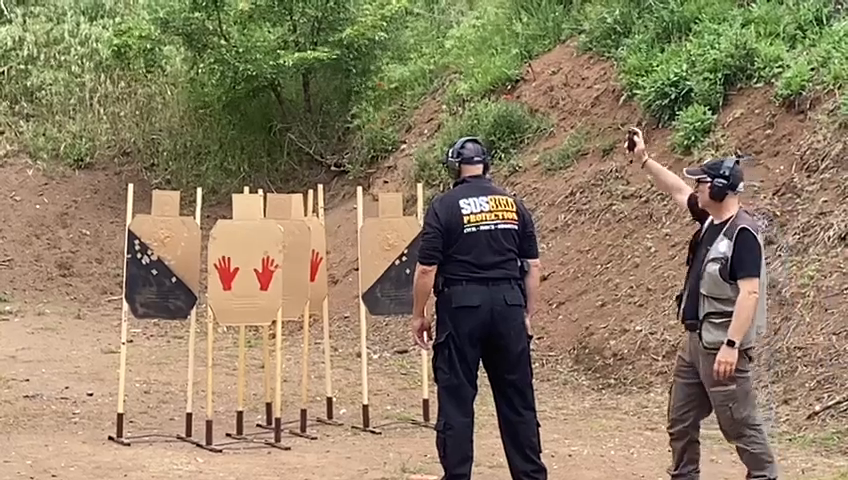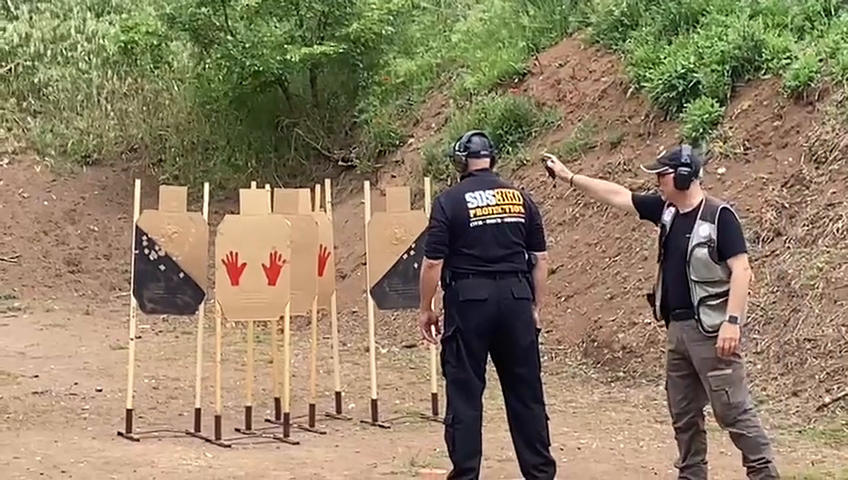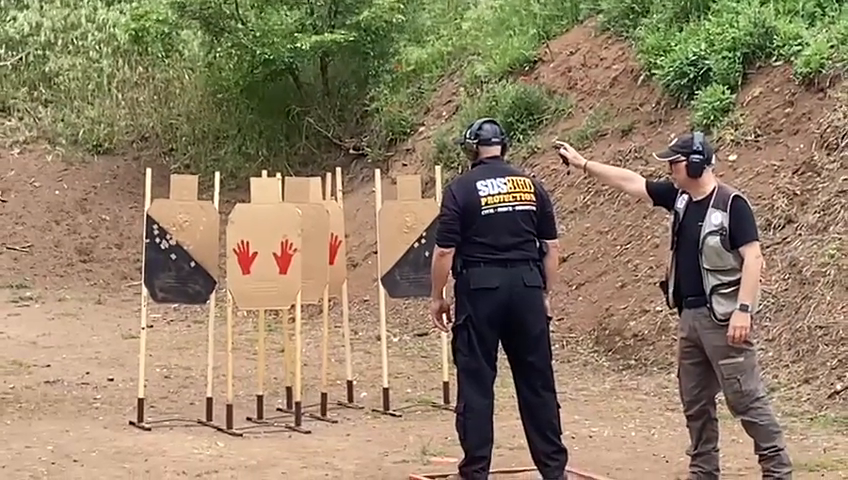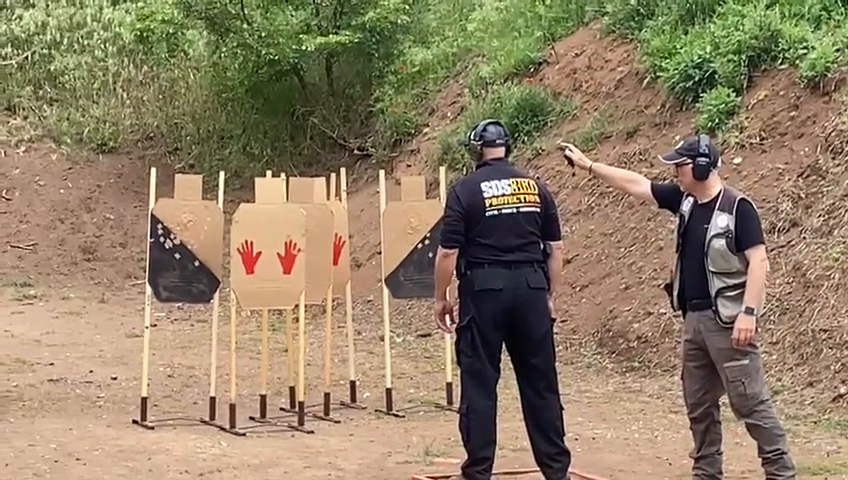
dt=1s
person 1, frame 1
left shoulder: (444, 205)
right shoulder: (514, 204)
left elbow: (426, 268)
right elbow: (532, 266)
left wrist: (419, 315)
right wrist: (527, 313)
left hip: (461, 306)
right hip: (507, 305)
left knee: (456, 398)
right knee: (517, 398)
person 1, frame 2
left shoulder: (449, 200)
right shoulder: (521, 198)
left elbow: (433, 263)
right elbow: (540, 258)
left wrist: (426, 308)
right wrist: (535, 306)
left hip: (469, 299)
right hip: (515, 298)
left knee: (464, 392)
right knee: (526, 391)
person 1, frame 3
left shoulder: (461, 188)
right shoulder: (532, 185)
left elbow: (444, 250)
right elbow: (551, 246)
left wrist: (437, 296)
right wrist: (545, 292)
left hip: (480, 288)
right hip: (526, 286)
left knee: (476, 381)
right knee: (537, 380)
person 1, frame 4
left shoulder: (465, 189)
right shoulder: (535, 187)
left elbow: (448, 252)
right elbow: (555, 247)
left wrist: (440, 298)
right wrist: (550, 294)
left hip: (484, 289)
right hip: (530, 288)
left knee: (479, 383)
right knee: (540, 381)
person 2, frame 1
left shoulder: (743, 233)
right shoulder: (712, 218)
left elbow: (750, 293)
right elbow: (678, 191)
left wrist: (731, 345)
right wrist: (644, 160)
left hip: (722, 344)
right hip: (696, 340)
left knee: (740, 425)
right knee: (681, 420)
person 2, frame 2
left shoulder: (720, 215)
right shoulder: (667, 209)
left elbow: (742, 270)
right elbow: (617, 194)
left wrist: (732, 321)
right wrist: (569, 177)
left hip: (710, 330)
right hip: (677, 328)
left knee: (733, 410)
right knee: (683, 413)
person 2, frame 3
left shoulder: (731, 203)
right shoulder: (679, 197)
left elbow: (753, 258)
right elbow: (629, 181)
left wrist: (744, 309)
right wrist: (583, 163)
left hip: (722, 317)
right hip: (689, 316)
left knee: (745, 398)
right knee: (695, 401)
person 2, frame 4
left shoulder: (737, 206)
right shoulder: (685, 200)
left elbow: (759, 261)
right elbow: (635, 183)
left wrist: (749, 312)
right wrist: (589, 165)
left hip: (727, 321)
right hip: (694, 319)
left knee: (749, 401)
right knee: (698, 403)
